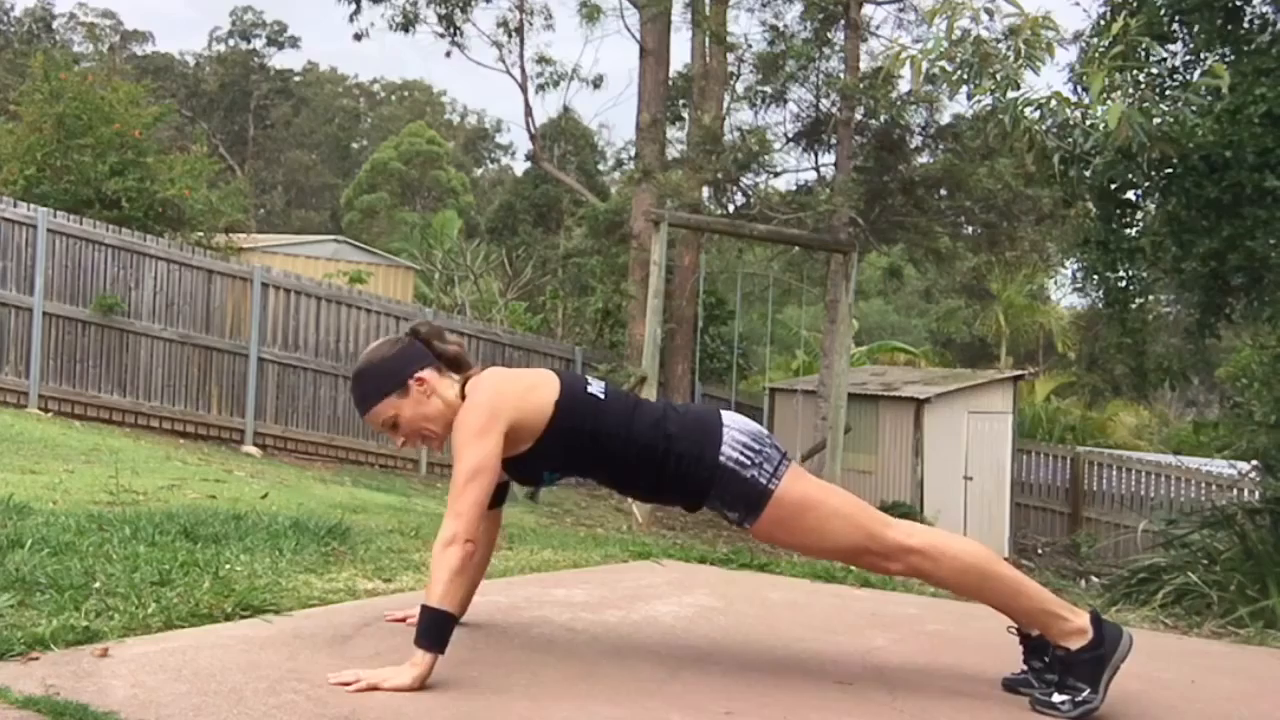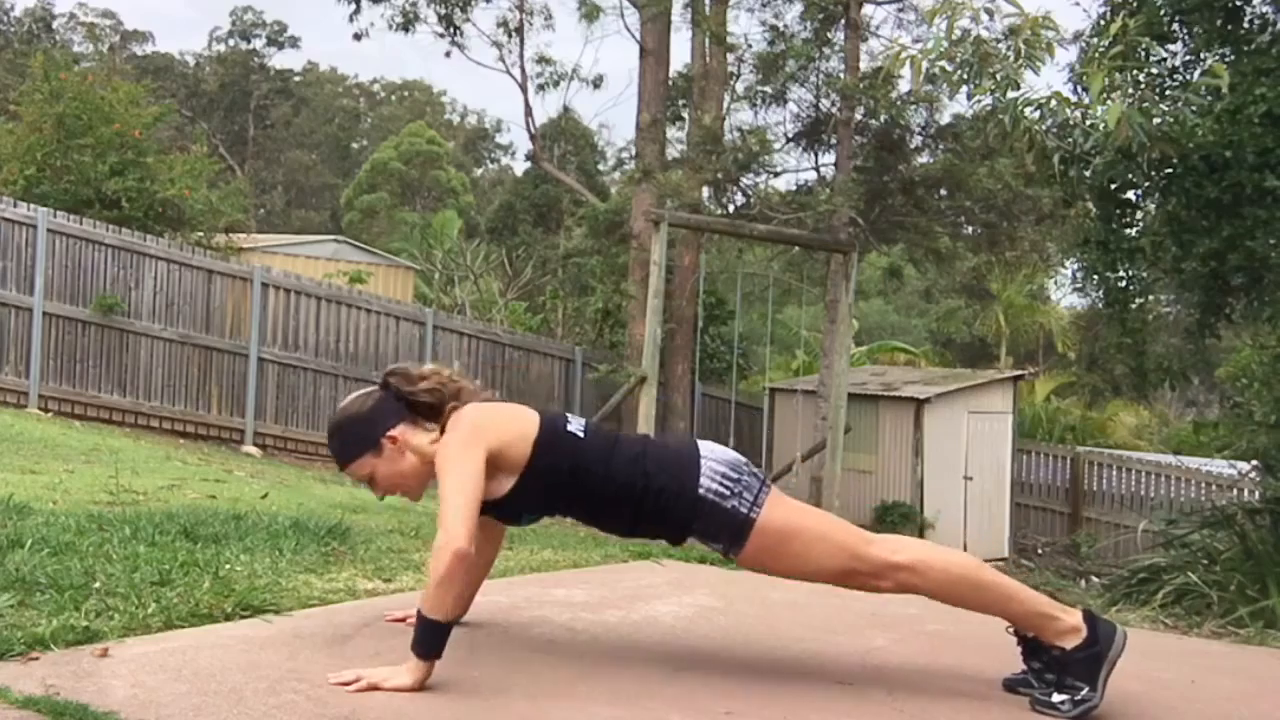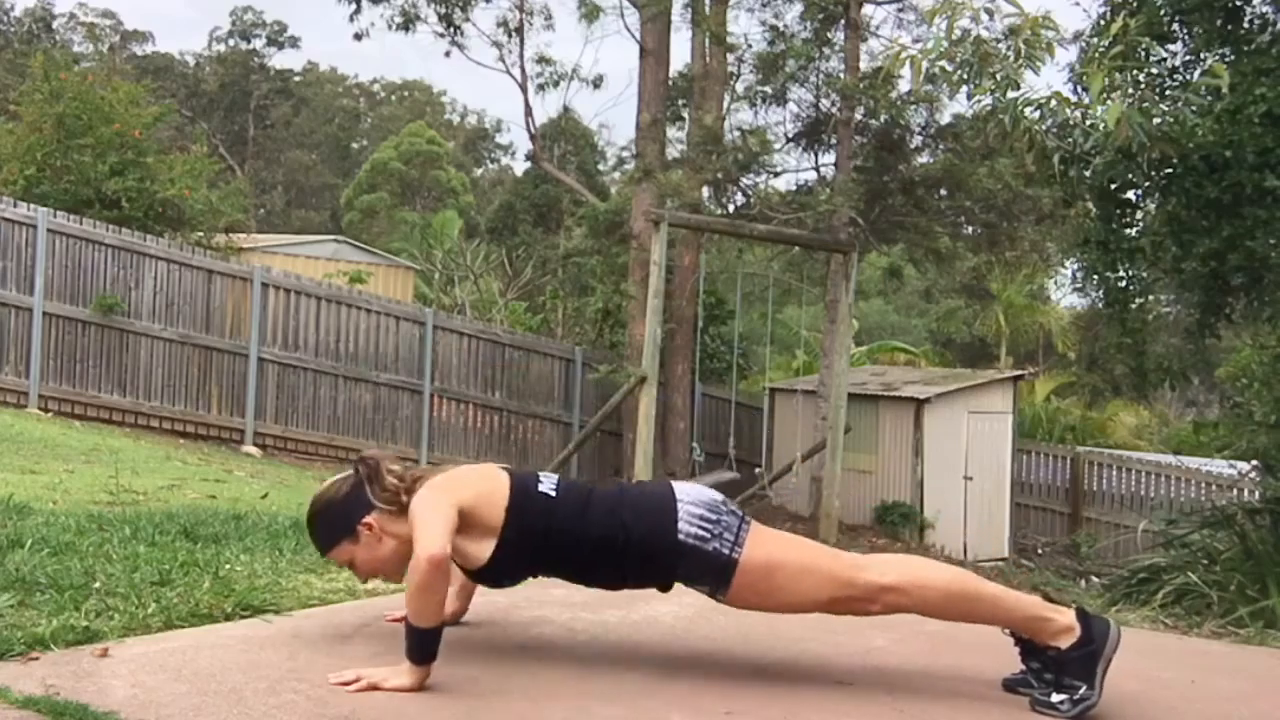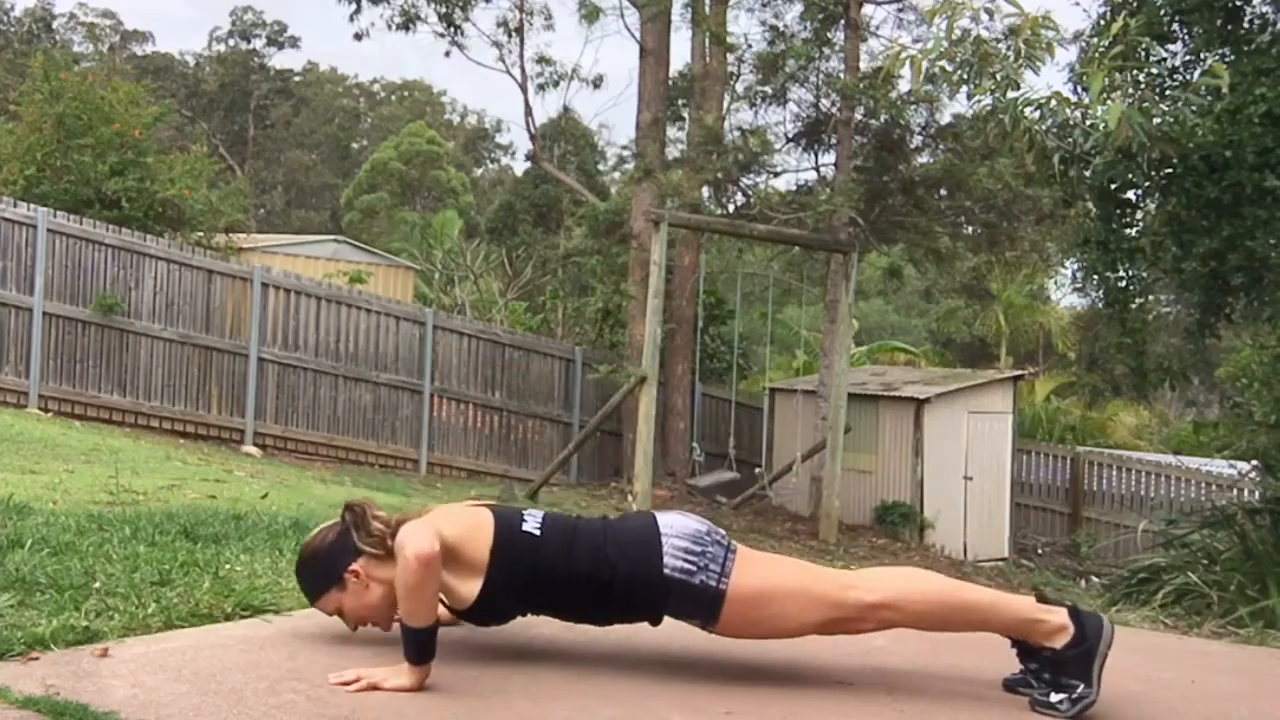
dt=0.2s
person 1, frame 1
left shoulder: (485, 401)
right shoulder: (482, 413)
left elbow: (458, 535)
right elbow: (483, 530)
right wrist: (439, 611)
left hip: (718, 456)
right hip: (704, 460)
left knee: (889, 544)
right knee: (883, 548)
left ankle: (1079, 634)
right ankle: (1048, 636)
person 1, frame 2
left shoulder: (462, 435)
right shoulder: (472, 440)
left elbow: (456, 546)
right elbow: (484, 537)
right wrist: (442, 613)
left hip: (698, 487)
right hip: (686, 487)
left knee: (878, 561)
right knee: (865, 563)
left ankle: (1074, 634)
right ankle: (1046, 633)
person 1, frame 3
left shoulder: (431, 499)
right shoulder: (452, 499)
left elbow: (431, 561)
right wrist: (440, 611)
left hip: (677, 531)
right hip: (666, 521)
left knee: (865, 585)
right knee: (858, 580)
left ankle: (1067, 630)
right ankle: (1044, 631)
person 1, frame 4
left shoulder: (417, 537)
right shoulder: (442, 538)
left elbow: (417, 562)
right wrist: (446, 612)
left hip: (663, 563)
right hip: (653, 549)
left knee: (856, 600)
right knee: (848, 598)
left ankle: (1059, 628)
right ankle: (1036, 615)
